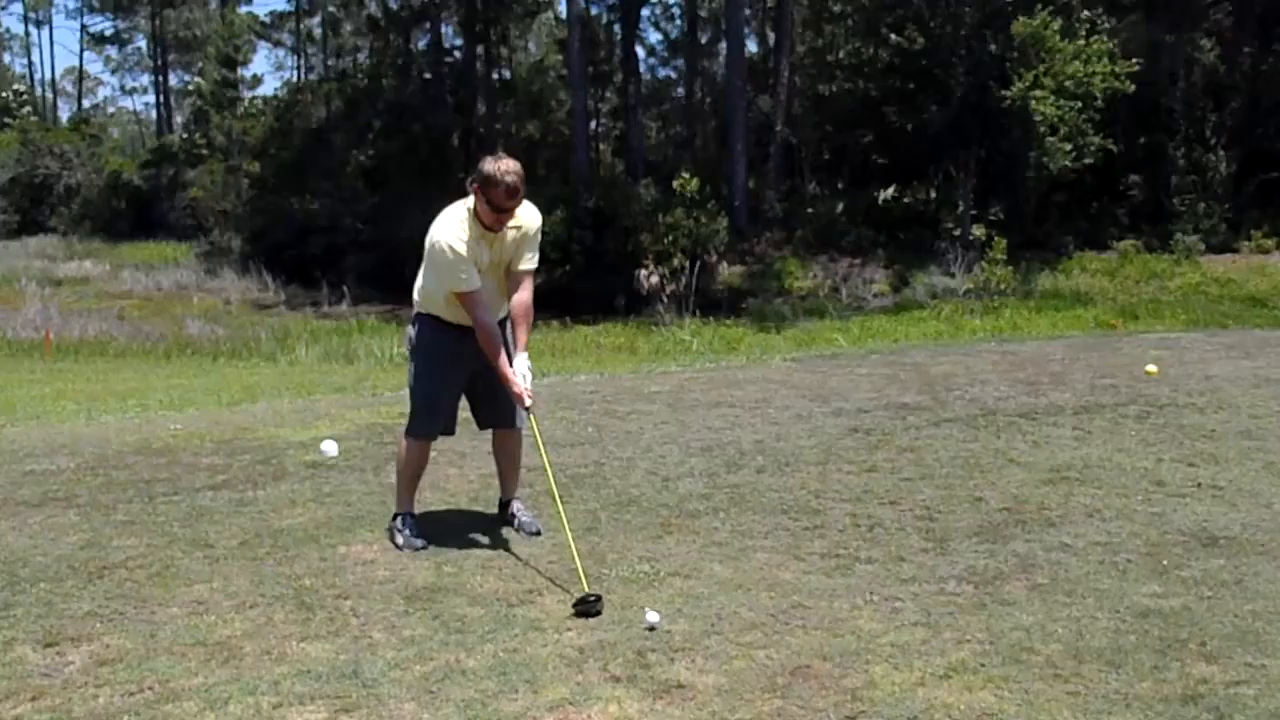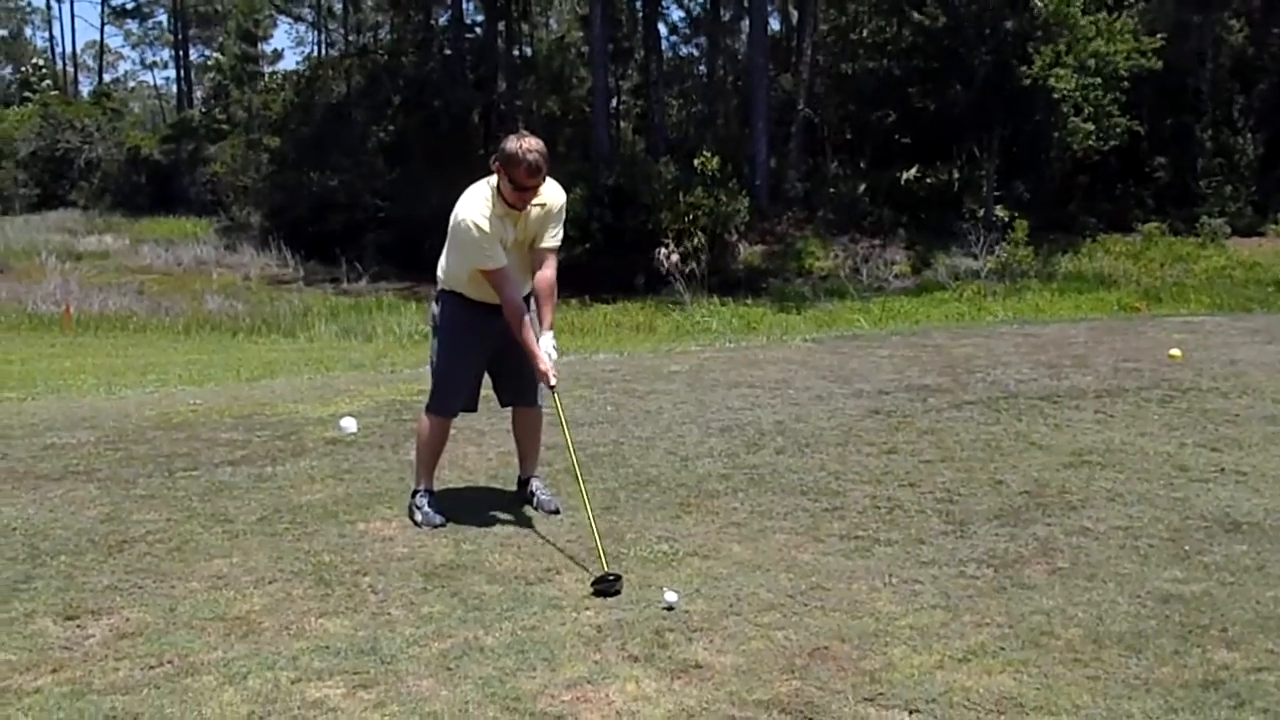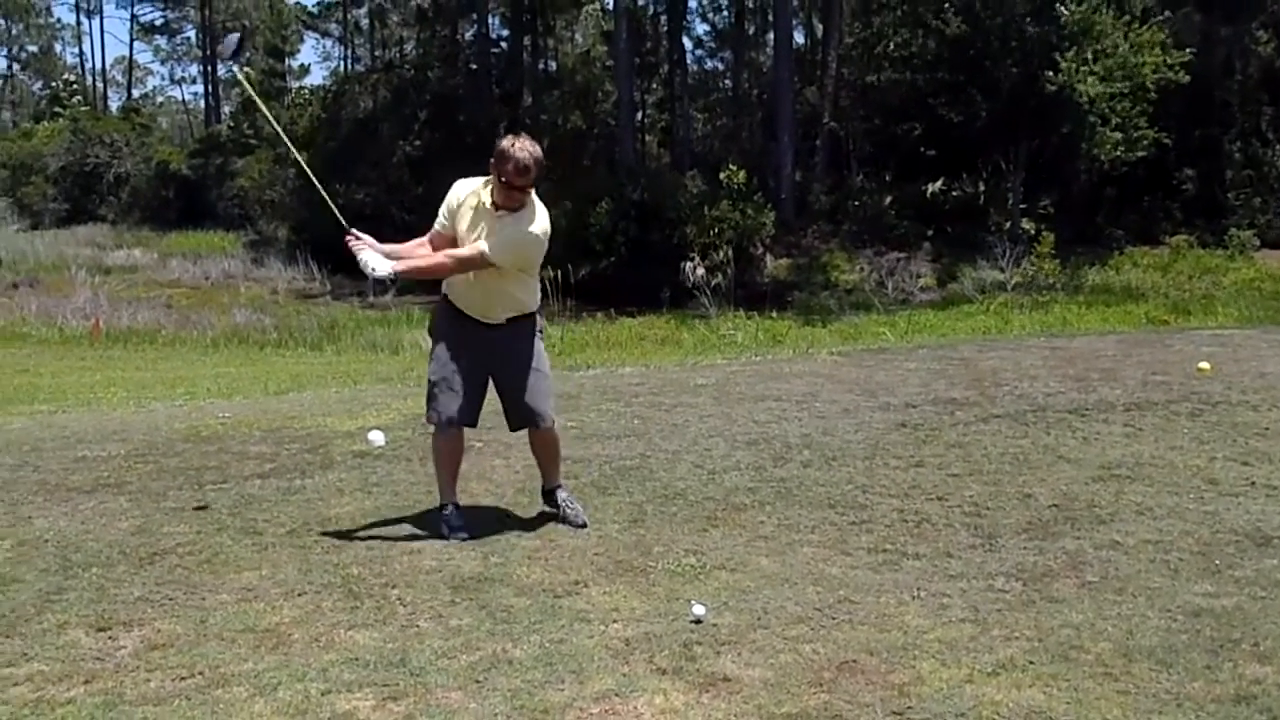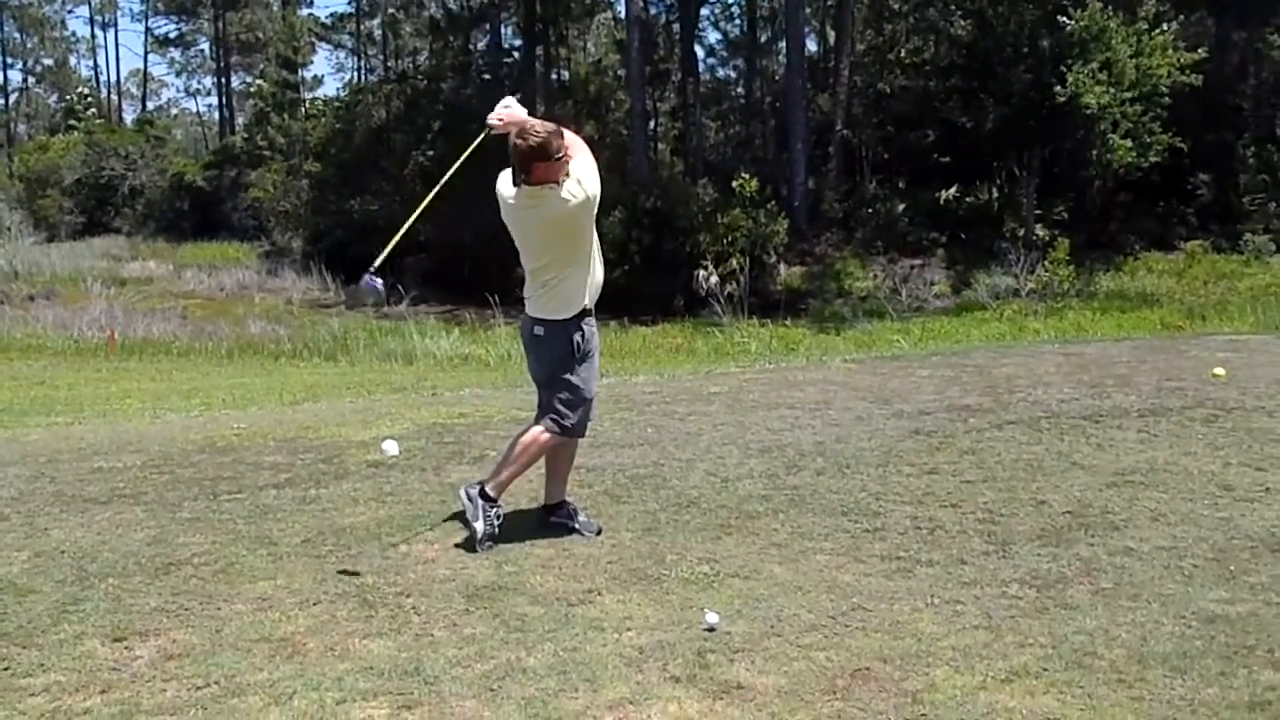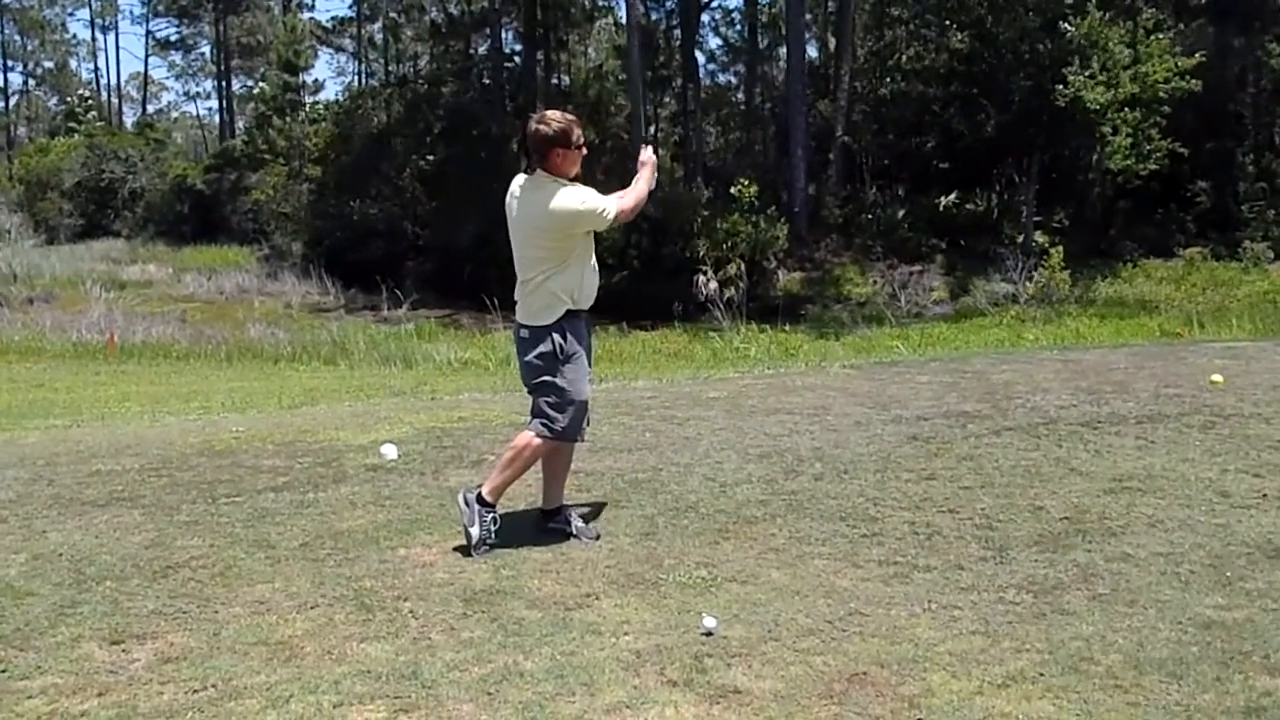
dt=1s
person 1, frame 1
left shoulder: (528, 219)
right shoulder: (449, 236)
left elbow: (521, 290)
right elbow: (478, 315)
left wrist: (521, 356)
right wrist: (508, 377)
left hip: (494, 325)
right hip: (441, 328)
left knee: (508, 418)
right knee: (423, 425)
left ankle: (510, 502)
right ankle: (403, 514)
person 1, frame 2
left shoulder: (552, 198)
right shoulder: (473, 214)
left elbow: (544, 268)
right elbow: (507, 291)
left wrist: (546, 333)
right wrist: (534, 354)
left hip: (515, 304)
right hip: (463, 306)
left knee: (528, 396)
right knee: (443, 402)
left ankle: (529, 480)
right ankle: (422, 492)
person 1, frame 3
left shoulder: (533, 227)
right shoulder: (463, 191)
left elbow: (457, 260)
right elbow: (432, 245)
left wrist: (392, 268)
right wrist: (380, 249)
left hip: (514, 327)
right hip: (458, 319)
left knee: (540, 418)
right knee: (446, 417)
left ankle: (554, 491)
right ankle: (448, 505)
person 1, frame 4
left shoulder: (508, 190)
right shoulder: (575, 199)
right elbow: (580, 146)
left wrist: (520, 130)
right wrist: (522, 122)
left hip: (545, 318)
right hip: (568, 325)
left knee: (568, 416)
right knee: (556, 421)
left ankle: (556, 503)
right ankle: (487, 494)
person 1, frame 5
left shoulder: (521, 187)
right shoulder: (569, 201)
right elbow: (623, 210)
left wrist: (631, 185)
right wrist: (646, 175)
left hip: (545, 319)
right hip: (556, 326)
left knee: (568, 419)
right knee: (553, 423)
left ankle: (553, 508)
right ankle: (483, 499)
